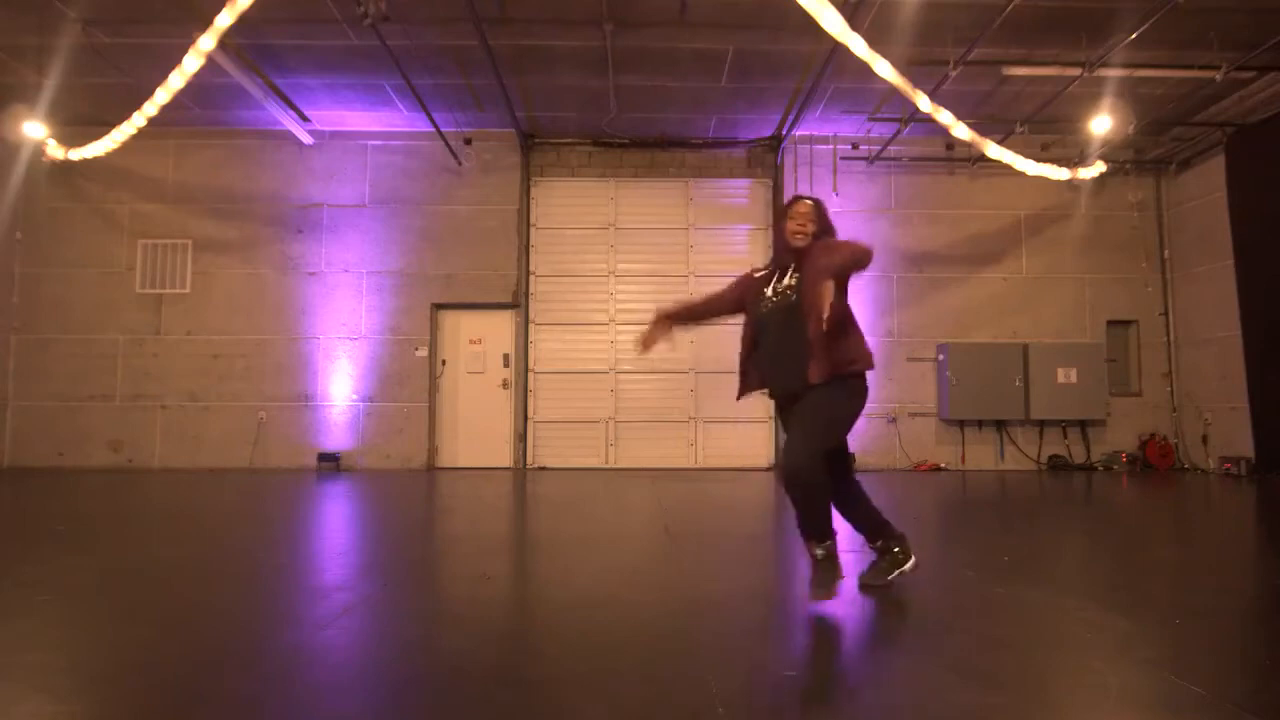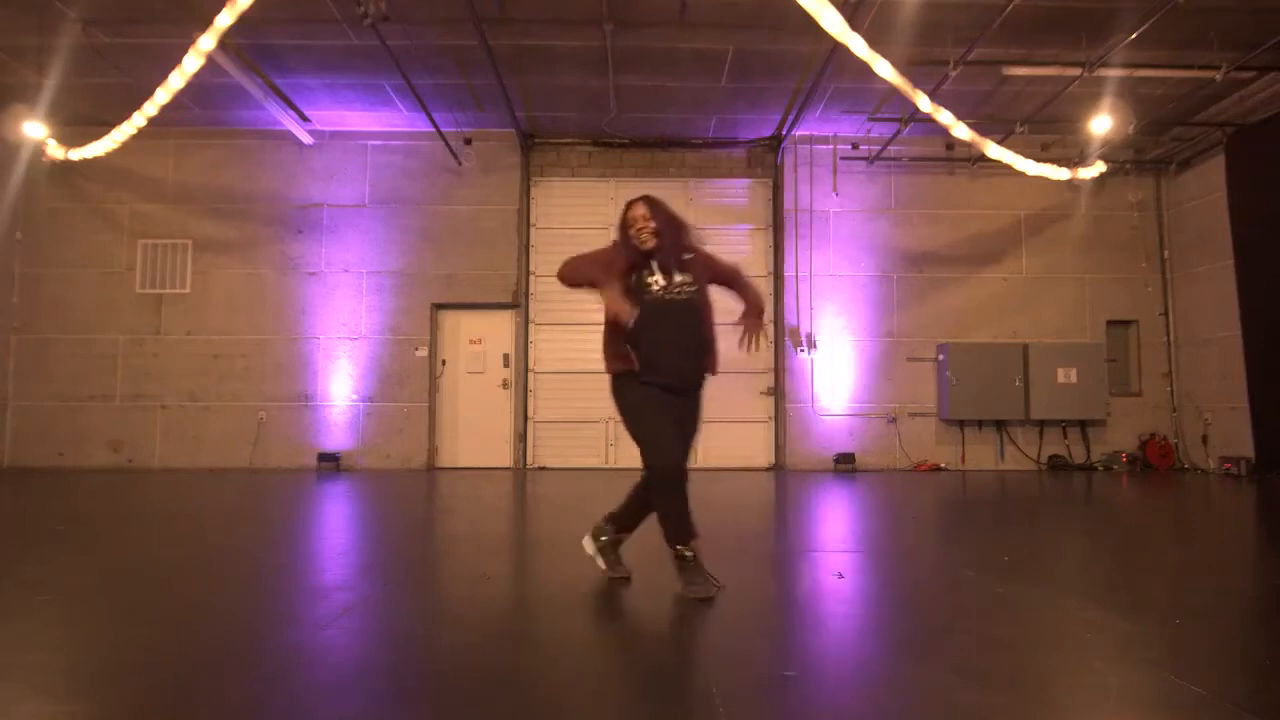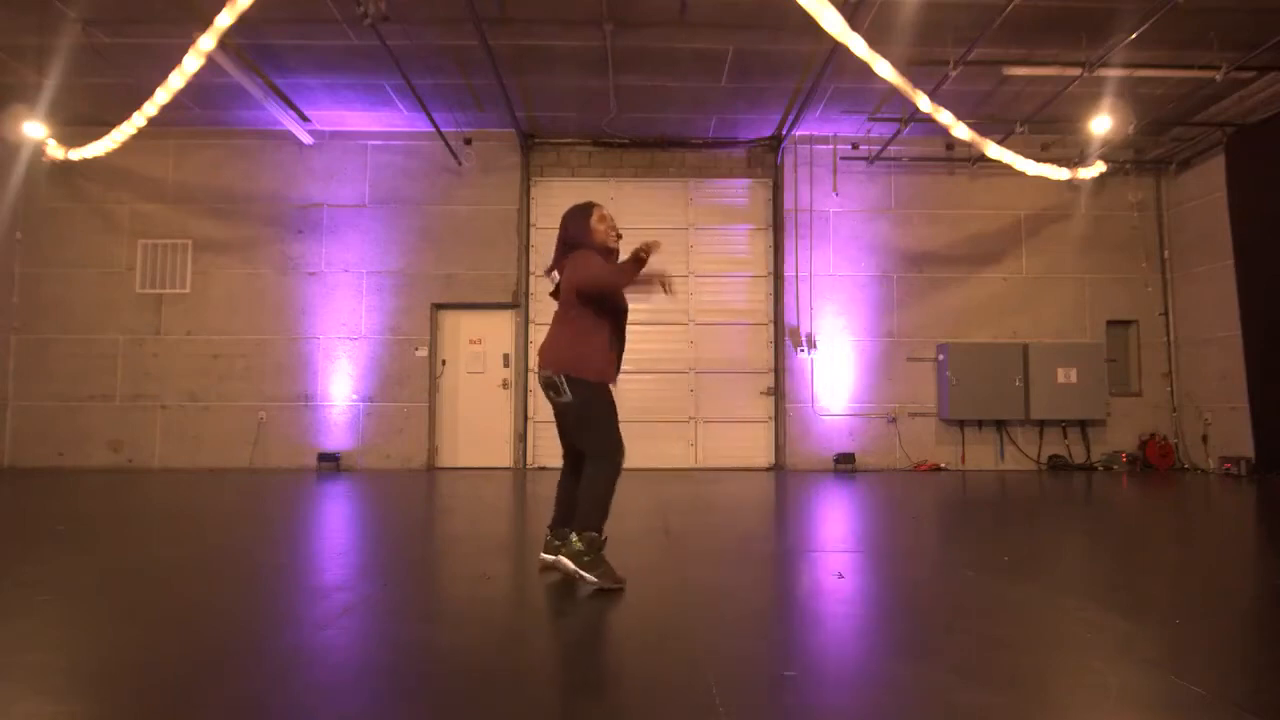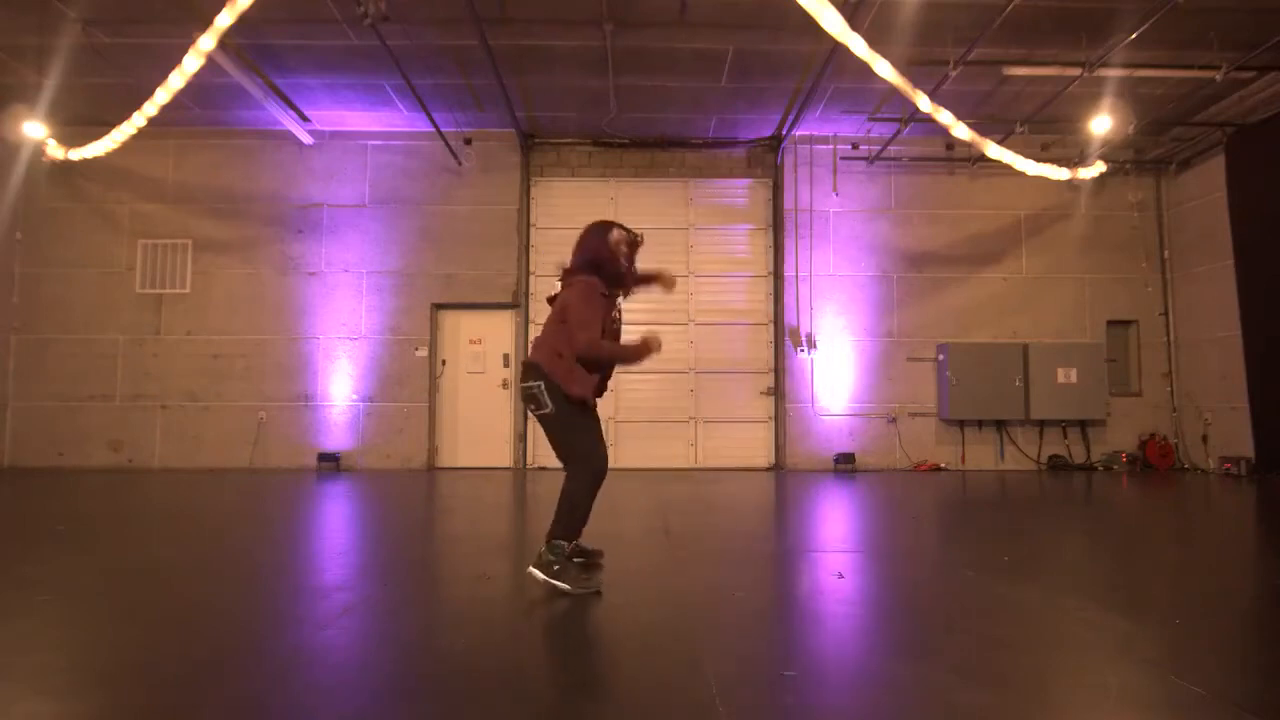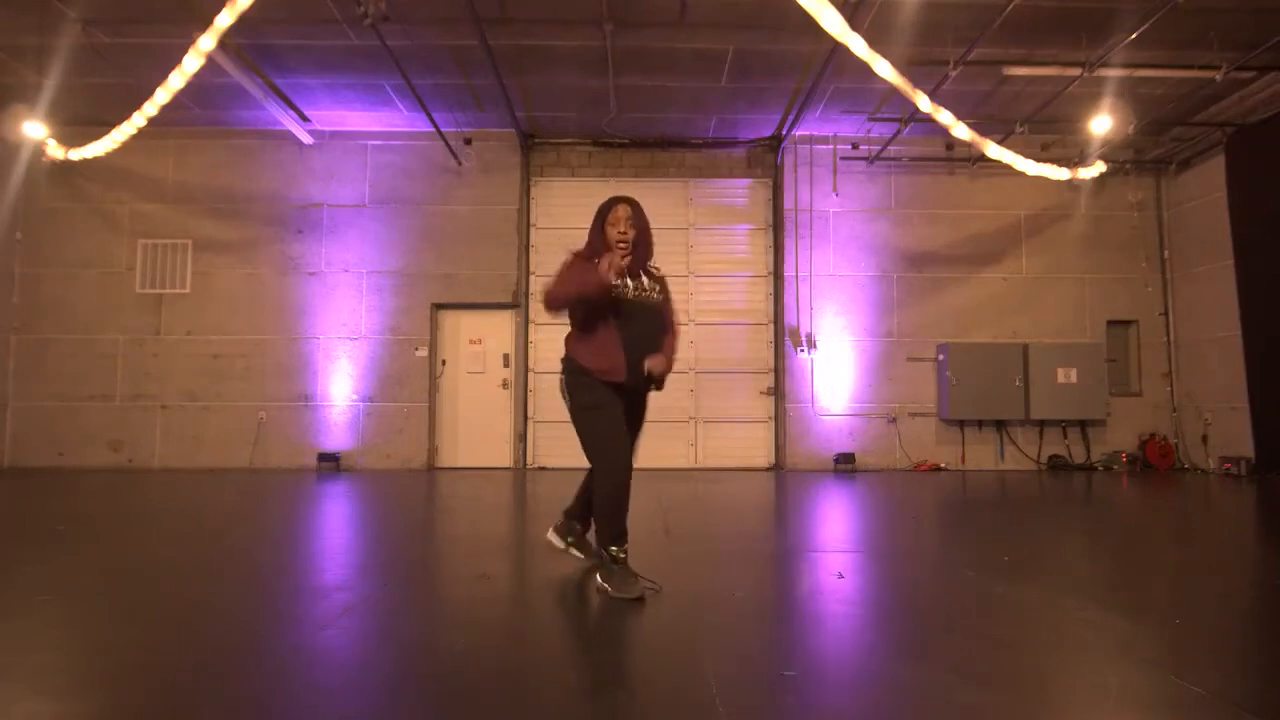
dt=1s
person 1, frame 1
left shoulder: (824, 255)
right shoulder: (760, 279)
left elbow: (859, 253)
right elbow: (713, 304)
left wrist: (830, 276)
right wrist: (669, 317)
left hip: (835, 384)
right hip: (791, 395)
left knee: (798, 466)
right knee: (833, 479)
left ankle: (822, 552)
right ankle: (893, 550)
person 1, frame 2
left shoulder: (692, 260)
right shoulder: (621, 262)
left elbow: (734, 276)
right elbow: (569, 271)
left wrist: (753, 307)
right wrist: (606, 287)
left hip: (685, 388)
right hip: (640, 385)
left knee: (669, 472)
right knee: (666, 467)
left ankle: (606, 535)
right ankle: (687, 559)
person 1, frame 3
left shoulder: (596, 265)
right shoulder: (584, 261)
left elbow: (615, 276)
right elbow: (604, 278)
left wrist: (639, 257)
right wrist: (652, 278)
left hip: (574, 376)
right hip: (572, 375)
left knee: (580, 459)
right knee: (606, 456)
left ankle: (559, 541)
right ankle: (584, 546)
person 1, frame 4
left shoulder: (602, 285)
right shoulder: (585, 288)
left elbow: (624, 279)
right elbow: (589, 346)
left wrist: (654, 276)
right wrist: (637, 350)
left hip: (567, 386)
right hip: (550, 384)
left knee: (590, 465)
right knee: (590, 464)
left ankle: (564, 544)
right ankle: (553, 557)
person 1, frame 5
left shoulder: (653, 277)
right shoulder: (586, 268)
left elbow: (667, 327)
right elbow: (554, 300)
left wrist: (664, 357)
right wrist: (600, 279)
left hip: (632, 387)
right hip: (591, 381)
left knee: (608, 466)
right knee: (614, 464)
left ankle: (569, 528)
right ankle: (612, 560)
